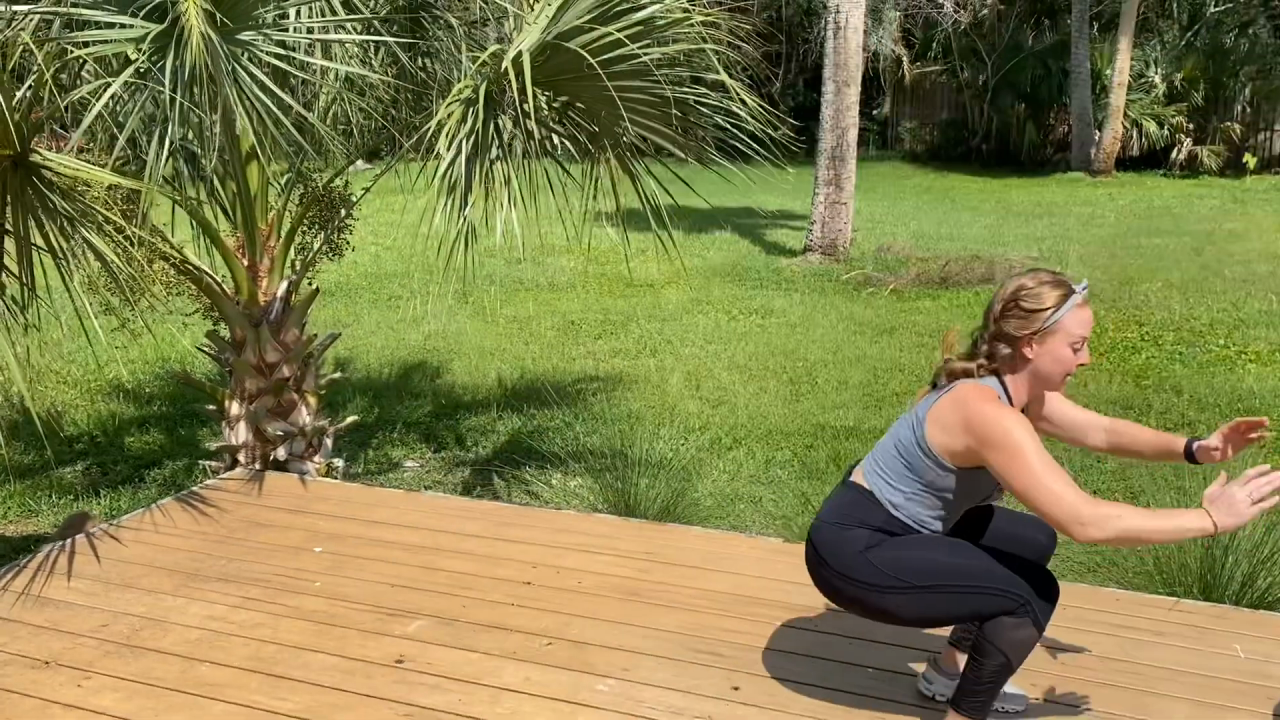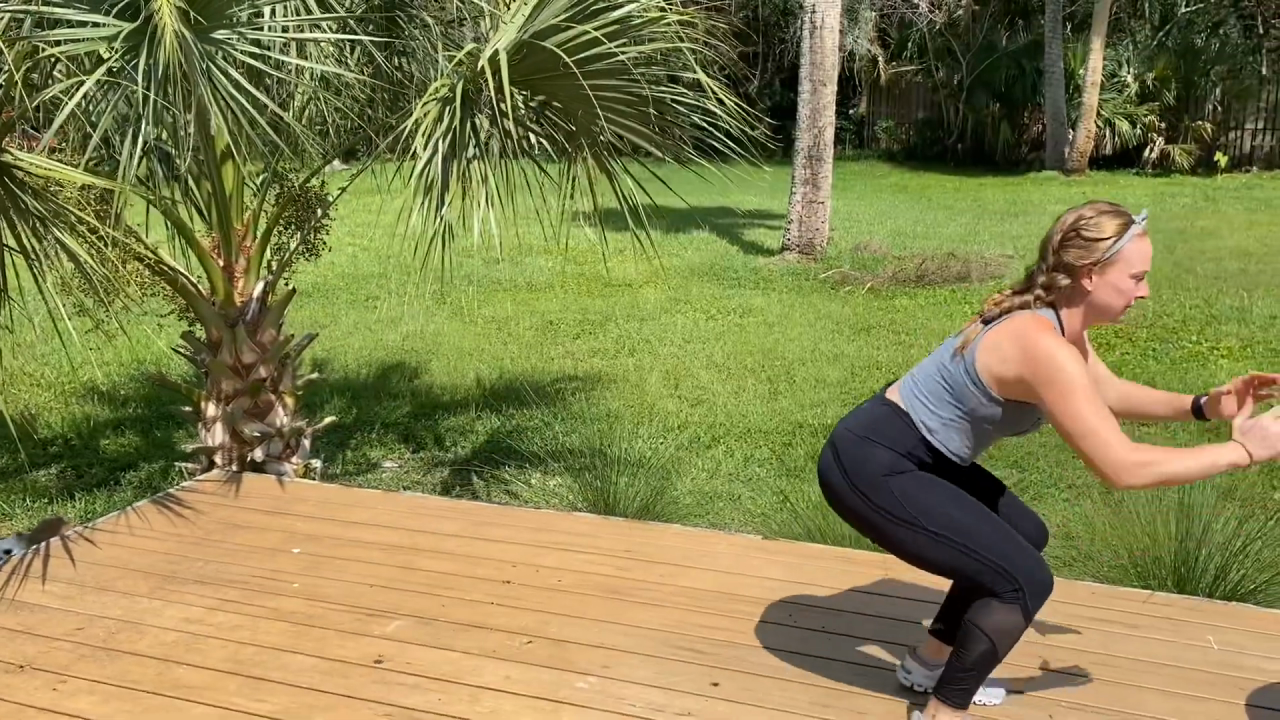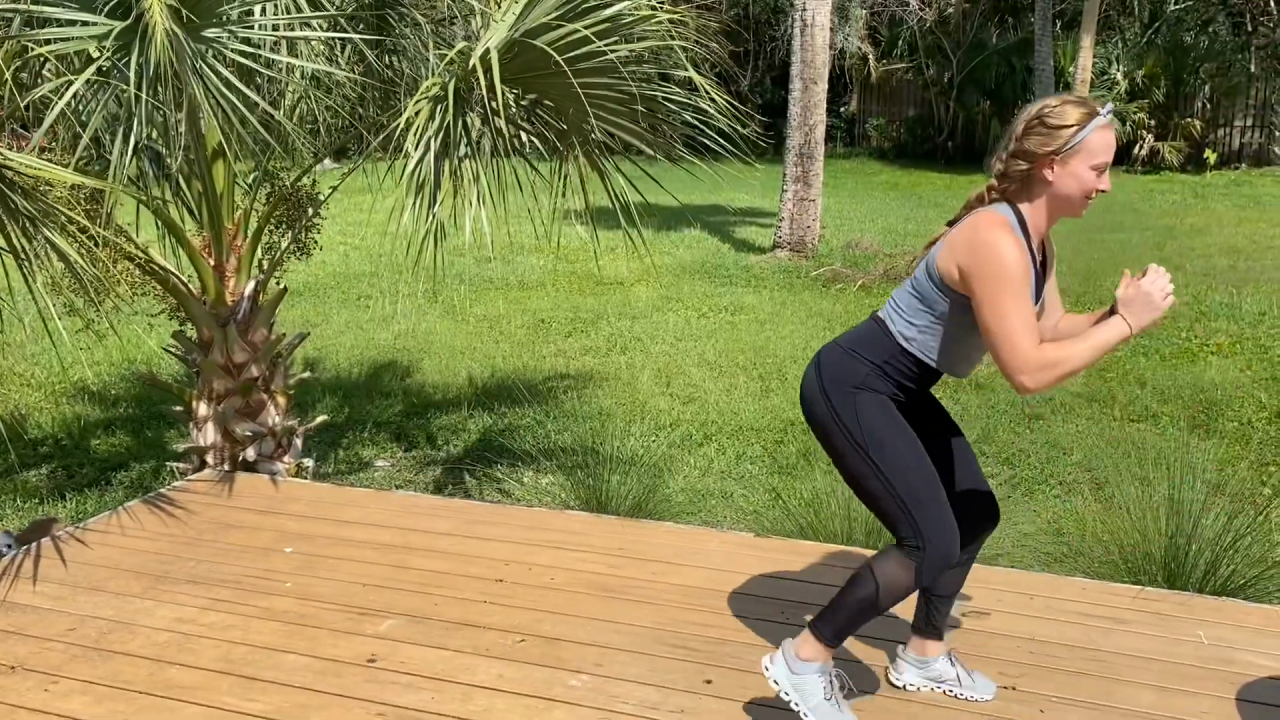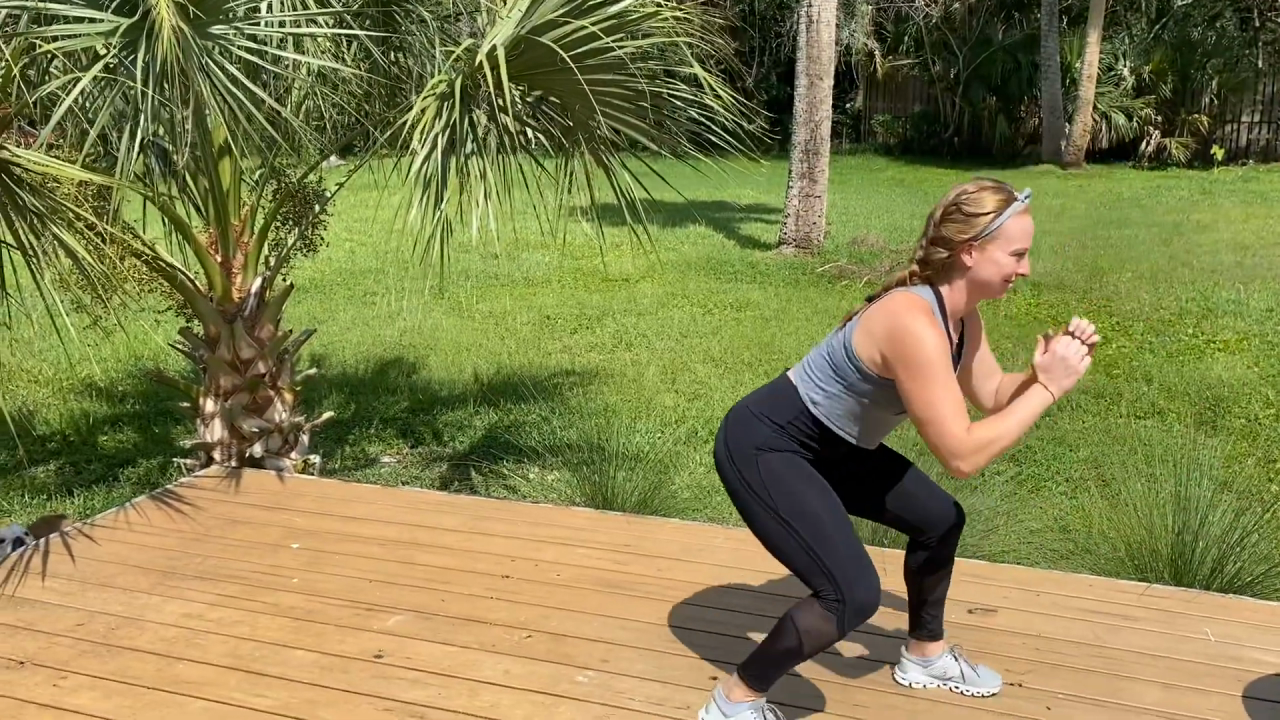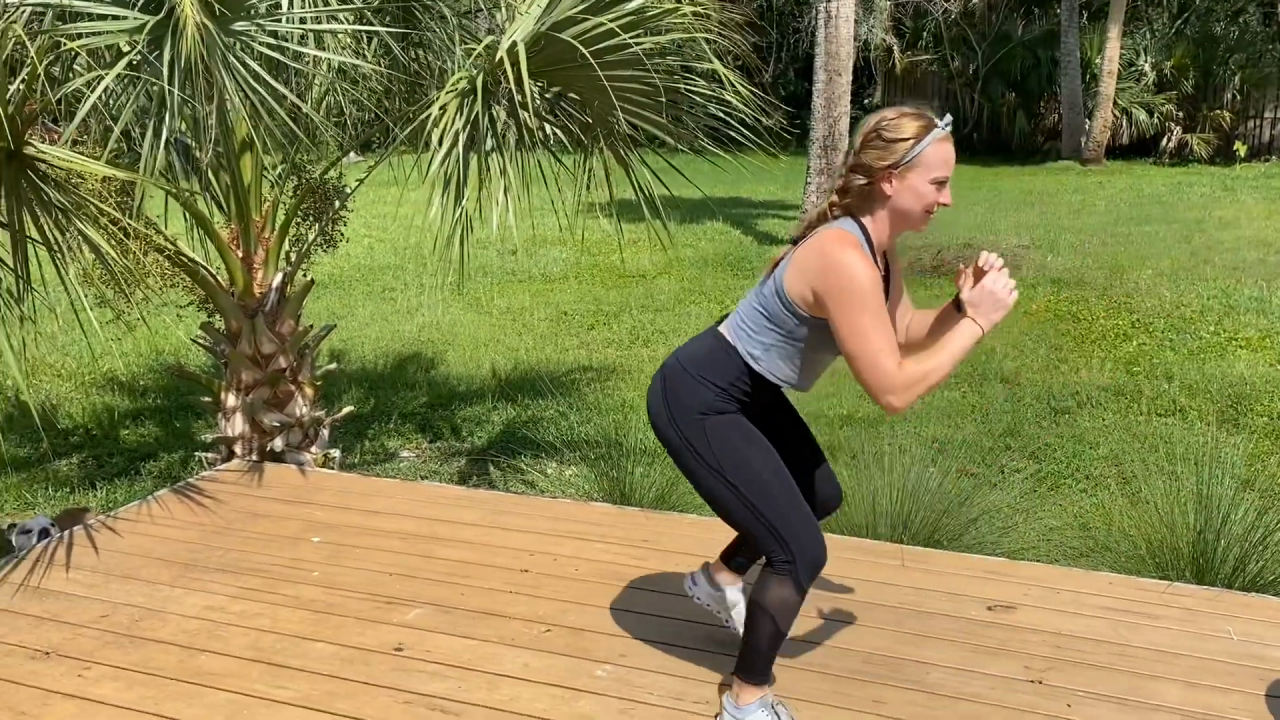
dt=0.4s
person 1, frame 1
left shoulder: (1018, 384)
right shoulder: (986, 414)
left elbow: (1101, 431)
right elbow: (1086, 522)
left wrist: (1193, 448)
right wrist: (1210, 518)
left hip: (893, 525)
right hip: (852, 553)
left knee: (1034, 543)
right knee: (1032, 595)
left ankle: (948, 670)
person 1, frame 2
left shoulder: (1053, 321)
right shoulder: (1043, 345)
left elbow: (1113, 395)
right elbow: (1123, 469)
left wrist: (1207, 407)
left hip: (911, 453)
right hip: (869, 468)
left knee: (1023, 541)
right knee: (1025, 579)
left ankle: (929, 661)
person 1, frame 3
left shoulder: (1030, 231)
right shoulder: (995, 241)
left elbow: (1052, 333)
right elbow: (1028, 372)
left wrist: (1117, 312)
right wrist: (1128, 323)
left hip: (895, 387)
right hip: (850, 385)
left knee: (976, 512)
right knee: (931, 546)
left ankle: (921, 655)
right ankle: (802, 659)
person 1, frame 4
left shoulder: (956, 309)
right shoulder: (915, 325)
left elbow: (990, 392)
right elbow: (963, 454)
left wrist: (1042, 369)
right wrist: (1049, 389)
left hip: (821, 440)
right hip: (760, 447)
left knee: (940, 519)
right knee: (852, 594)
left ankle: (925, 656)
person 1, frame 5
left shoulder: (872, 240)
right shoulder: (844, 259)
left elbow: (904, 336)
right elbow: (894, 390)
left wrist: (962, 303)
right wrist: (977, 322)
left hip: (743, 387)
right hip: (696, 402)
left knee: (820, 496)
right knee: (800, 550)
left ankle: (720, 581)
